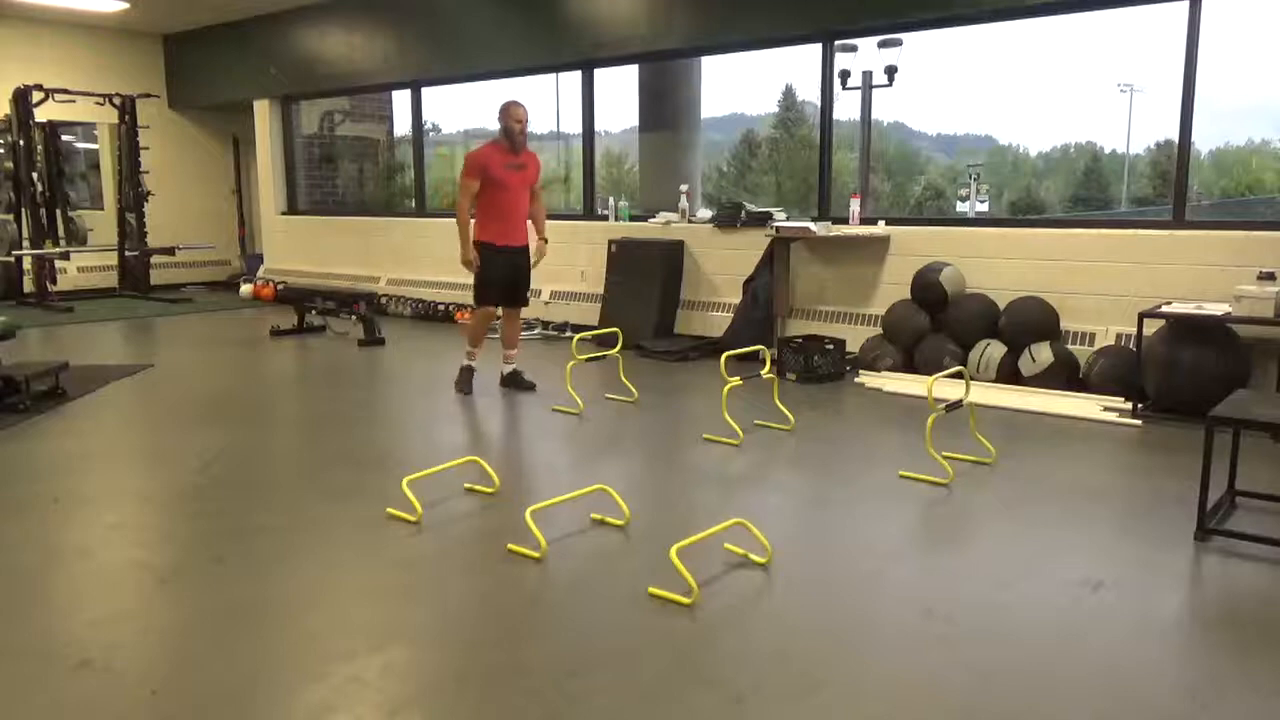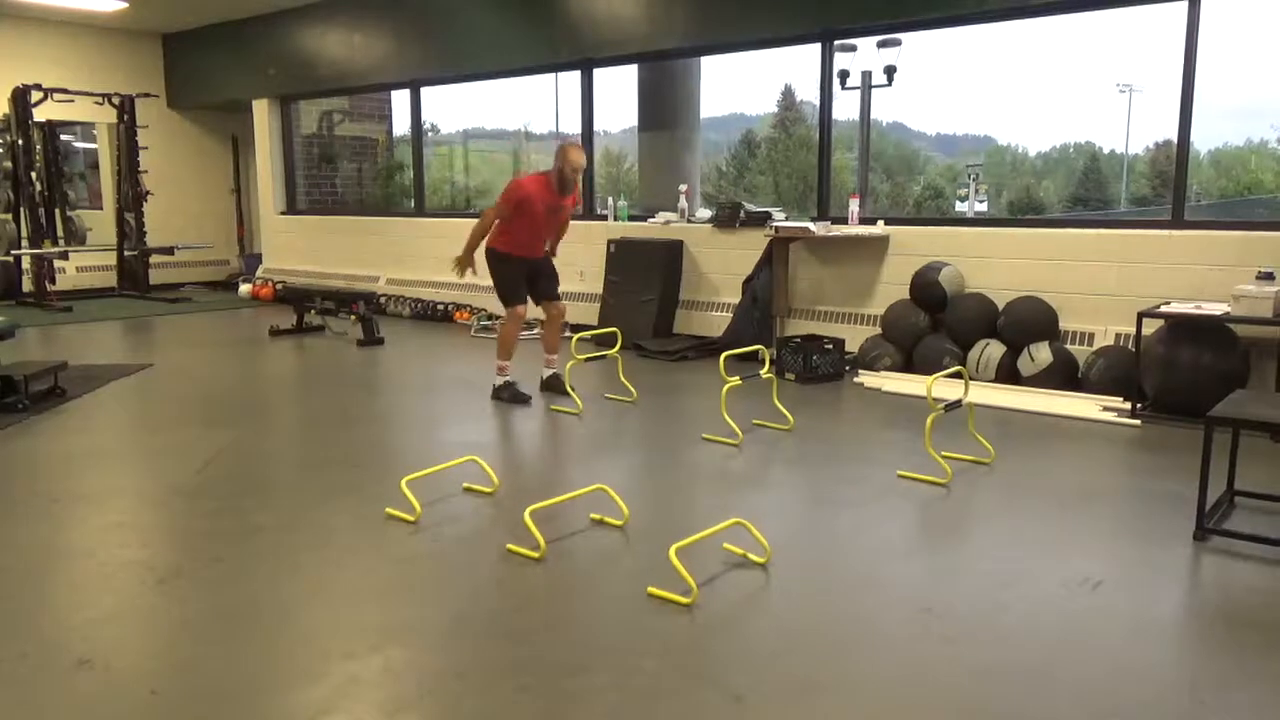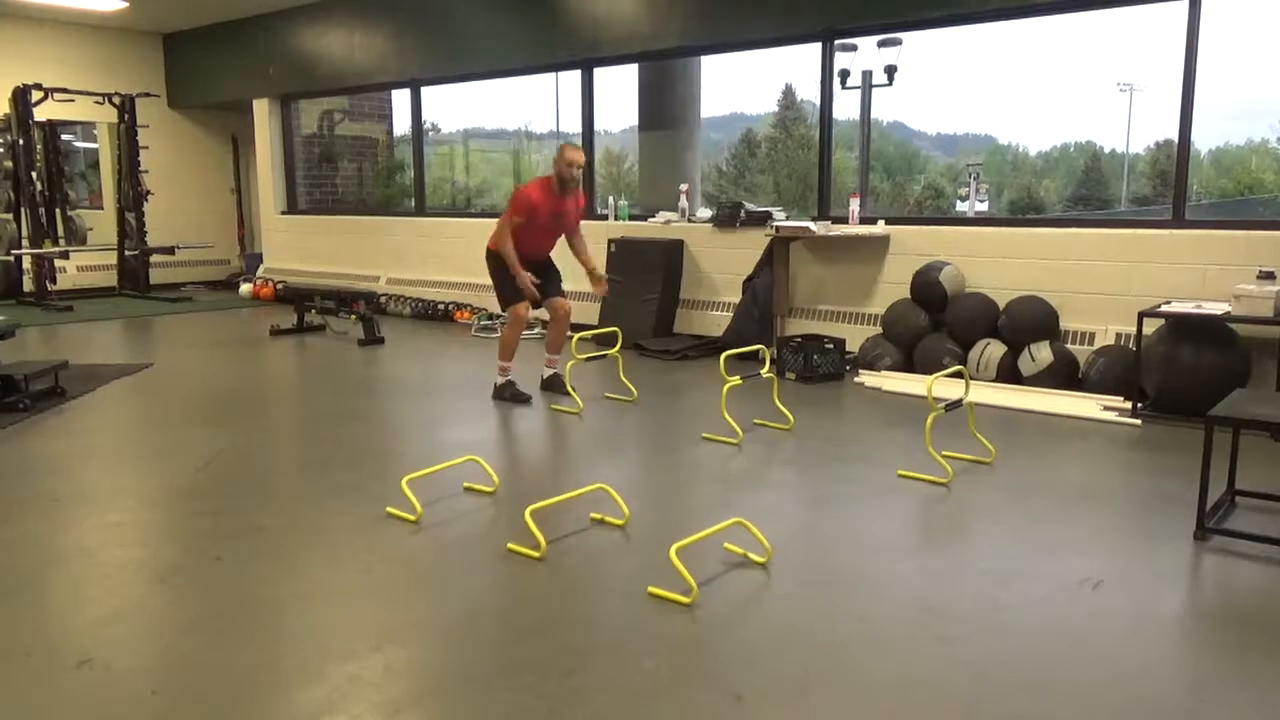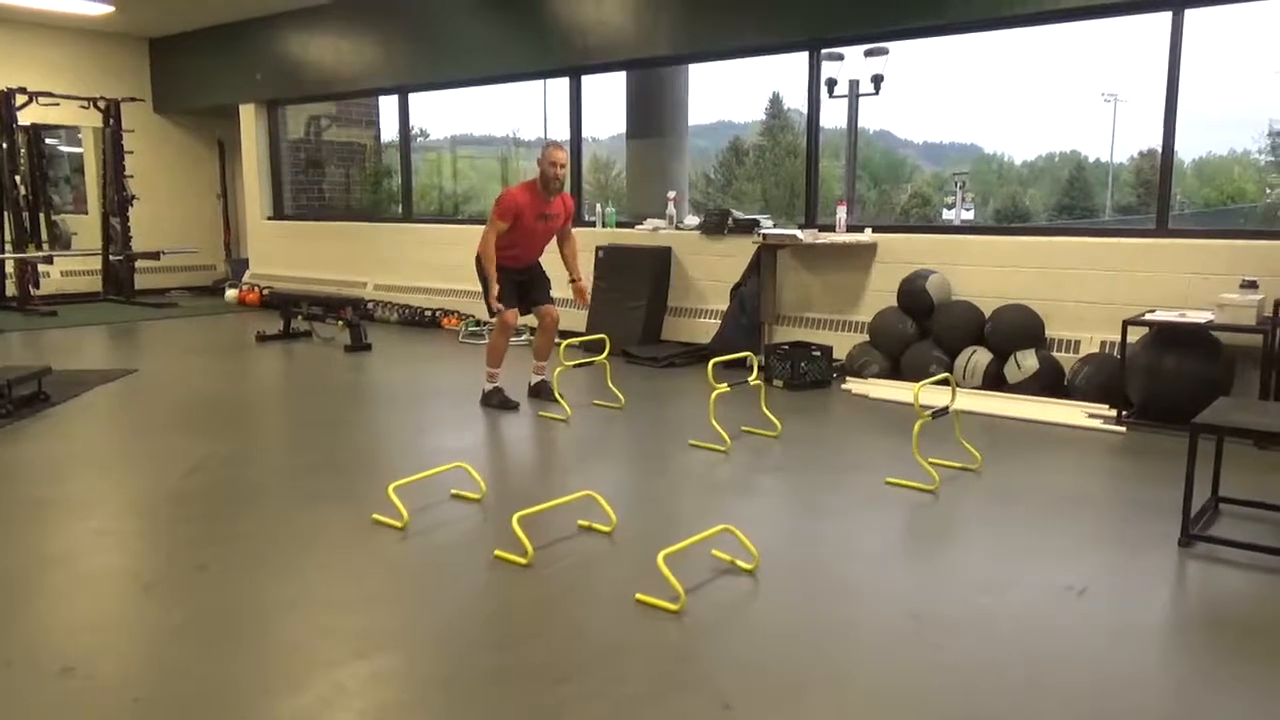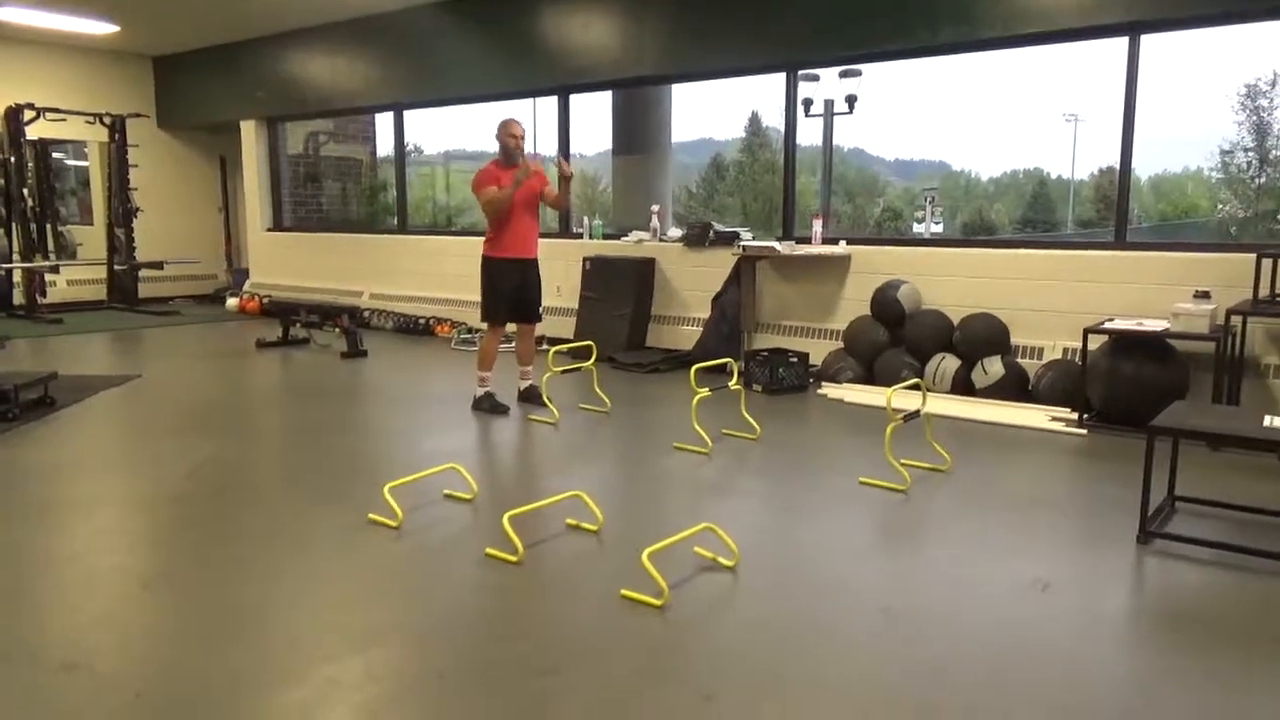
dt=1s
person 1, frame 1
left shoulder: (531, 159)
right shoulder: (480, 157)
left elbow: (535, 199)
right elbow: (464, 201)
left wrist: (541, 237)
right wrist: (466, 245)
left hip: (519, 246)
right hip: (488, 246)
left knee: (513, 310)
right knee: (487, 308)
left ankle: (509, 370)
right ankle: (468, 364)
person 1, frame 2
left shoulder: (573, 194)
right shoulder: (526, 187)
right elbow: (489, 218)
left wrist: (551, 254)
right wrist: (467, 254)
left hip: (537, 257)
right hip: (505, 254)
left knee: (557, 311)
right knee: (518, 312)
left ankle: (550, 374)
right ankle: (501, 382)
person 1, frame 3
left shoulder: (578, 200)
right shoulder: (530, 194)
left elbow: (574, 234)
right elbow: (503, 232)
left wrist: (591, 270)
right wrist: (519, 273)
left hip: (538, 258)
right hip: (505, 257)
left knee: (562, 310)
right knee: (520, 314)
left ankle: (550, 374)
right ankle: (502, 382)
person 1, frame 4
left shoulder: (565, 204)
right shoulder: (515, 198)
left elbow: (566, 239)
right elbow: (488, 239)
left wrist: (576, 279)
right wrist: (492, 283)
left hip: (529, 265)
right hip: (498, 264)
left knee: (550, 318)
right knee: (508, 320)
left ankle: (538, 381)
right ankle: (490, 389)
person 1, frame 5
left shoulder: (535, 173)
right shoulder: (487, 174)
left elbow: (560, 205)
right elbow: (492, 208)
left wrist: (566, 180)
right wrist: (518, 179)
left hip: (529, 261)
right hip: (499, 261)
left knee: (528, 325)
right knee: (496, 327)
left ankle: (526, 385)
right ankle: (482, 393)
